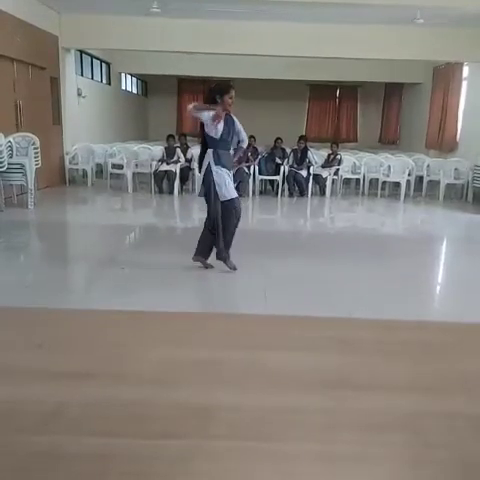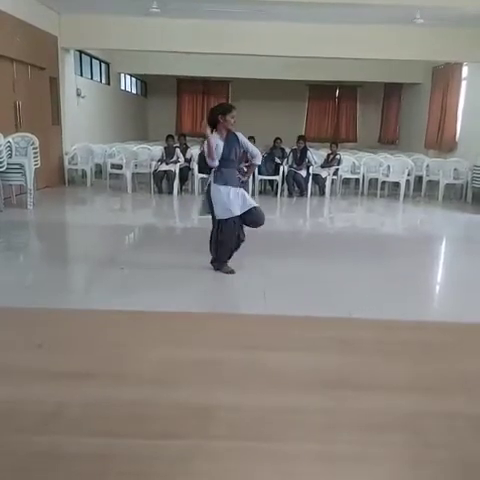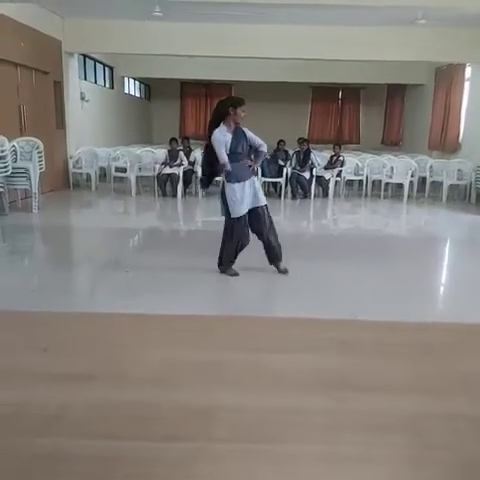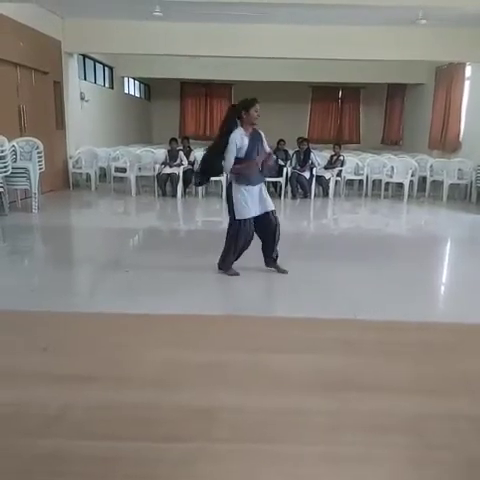
dt=0.3s
person 1, frame 1
left shoulder: (232, 119)
right shoulder: (209, 116)
left elbow: (244, 140)
right elbow: (191, 109)
left wrist: (236, 158)
right wrist: (213, 109)
left hip: (226, 168)
right hip: (214, 167)
left knee: (226, 212)
right knee: (231, 211)
left ankle: (201, 254)
right ankle: (223, 254)
person 1, frame 2
left shoulder: (237, 137)
right shoulder: (212, 140)
left elbow: (256, 155)
right elbow: (213, 163)
left wrist: (247, 175)
right wrist: (209, 140)
left hip: (236, 186)
right hip: (219, 187)
left knee: (257, 218)
right knee: (228, 227)
right ankle: (219, 262)
person 1, frame 3
left shoulder: (242, 131)
right shoulder: (218, 134)
left elbow: (262, 146)
right elbow: (226, 164)
left wrist: (255, 162)
right wrist: (225, 166)
left hip: (251, 181)
right hip: (234, 183)
left knee: (264, 221)
right knee: (236, 225)
left ankle: (275, 259)
right ankle: (225, 264)
person 1, frame 4
left shoulder: (258, 134)
right shoulder: (235, 136)
left elbow: (267, 153)
right elbow: (228, 167)
left wrist: (264, 160)
right wrist: (247, 166)
left hip: (258, 185)
right hip: (241, 187)
left knee: (271, 223)
right knee: (243, 229)
left ankle: (271, 261)
right ankle: (225, 264)
